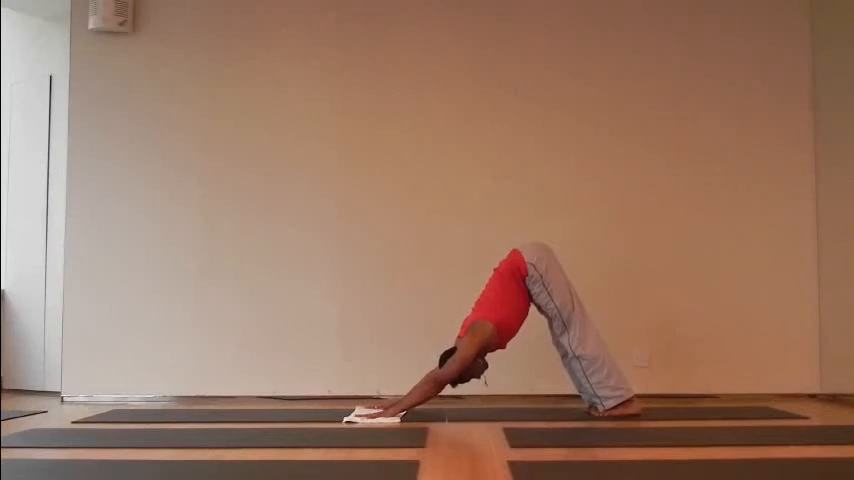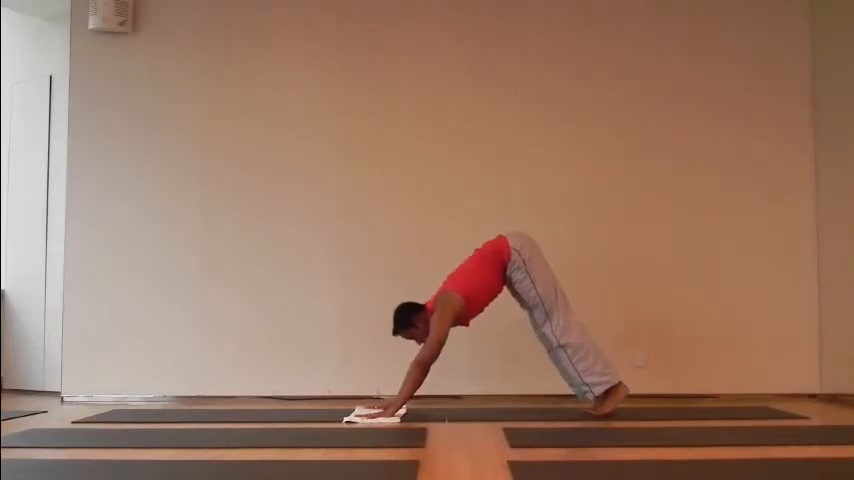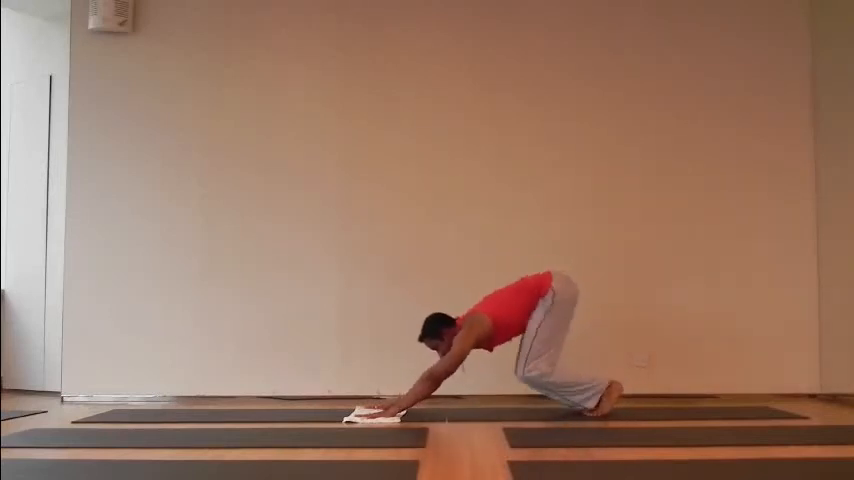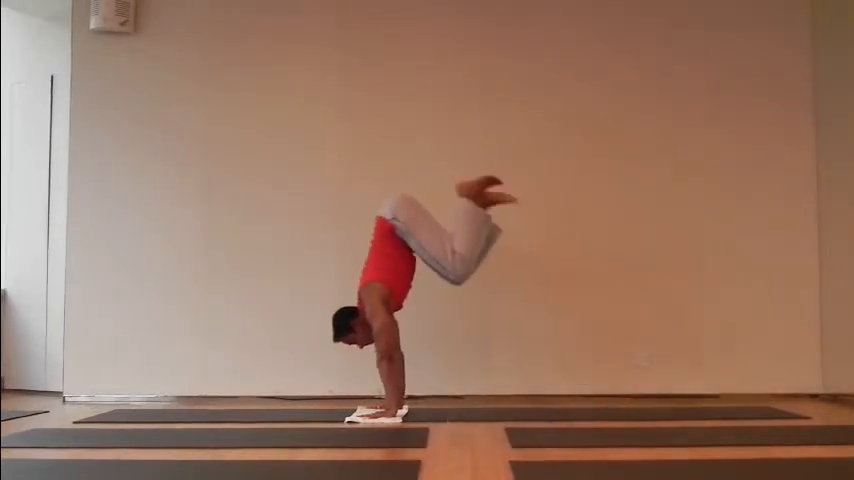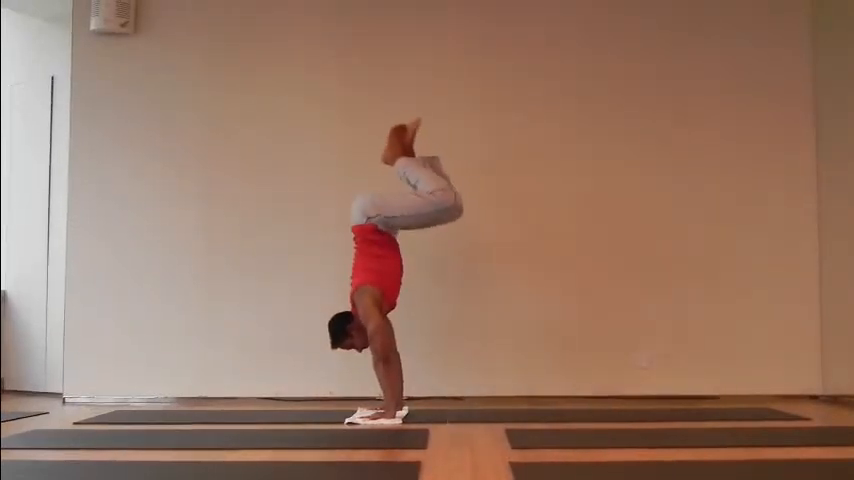
dt=1s
person 1, frame 1
left shoulder: (473, 342)
right shoulder: (470, 342)
left elbow: (437, 380)
right elbow: (436, 377)
left wrist: (396, 408)
right wrist: (399, 402)
left hip: (531, 265)
right hip: (527, 266)
left knee: (575, 336)
right knee: (568, 337)
left ankle: (620, 399)
right ankle: (609, 399)
person 1, frame 2
left shoulder: (443, 312)
right shoulder: (437, 311)
left elbow: (422, 363)
right elbow: (422, 364)
left wrist: (396, 405)
right wrist: (397, 400)
left hip: (514, 253)
right hip: (509, 257)
left knee: (558, 325)
right knee: (549, 328)
left ankle: (609, 386)
right ankle: (599, 389)
person 1, frame 3
left shoulder: (470, 332)
right shoulder: (467, 328)
left elbow: (434, 376)
right elbow: (434, 376)
left wrist: (398, 406)
right wrist: (401, 402)
left hip: (554, 291)
right hip: (548, 290)
left knee: (530, 371)
right knee: (532, 369)
left ankle: (604, 390)
right ankle: (598, 394)
person 1, frame 4
left shoulder: (373, 306)
right shoulder: (375, 305)
left elbow: (386, 357)
right elbow: (392, 355)
left wrist: (393, 405)
right wrist: (396, 401)
right hip: (398, 222)
left knee: (457, 270)
left ankle: (472, 198)
right ankle: (475, 202)
person 1, frame 5
left shoulder: (367, 309)
left elbow: (383, 359)
left wrist: (392, 409)
right wrist: (394, 404)
right hip: (373, 221)
left ankle: (399, 156)
